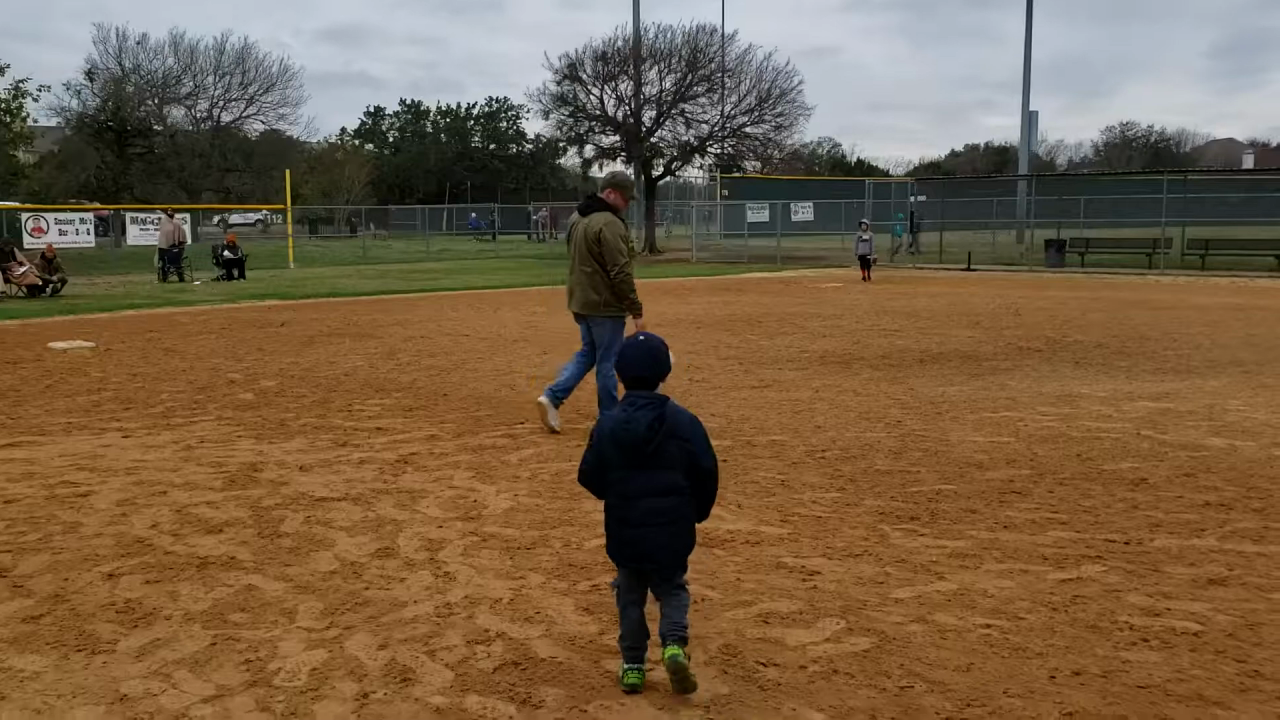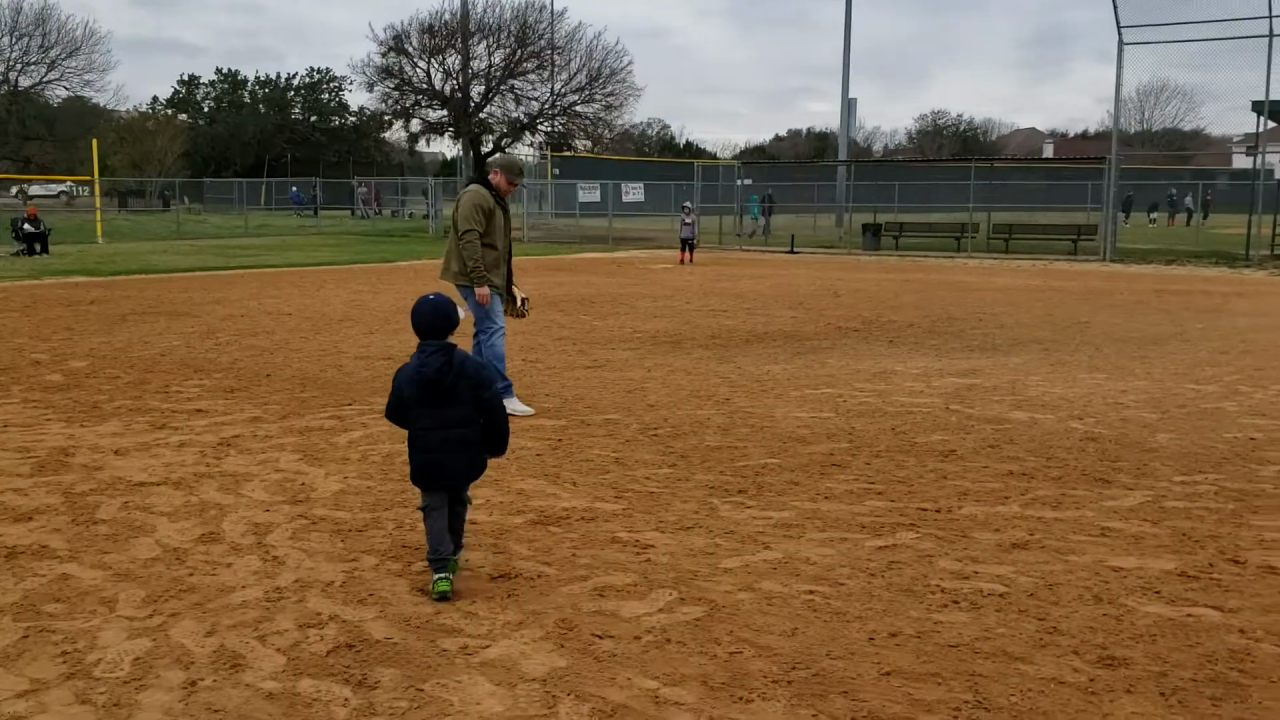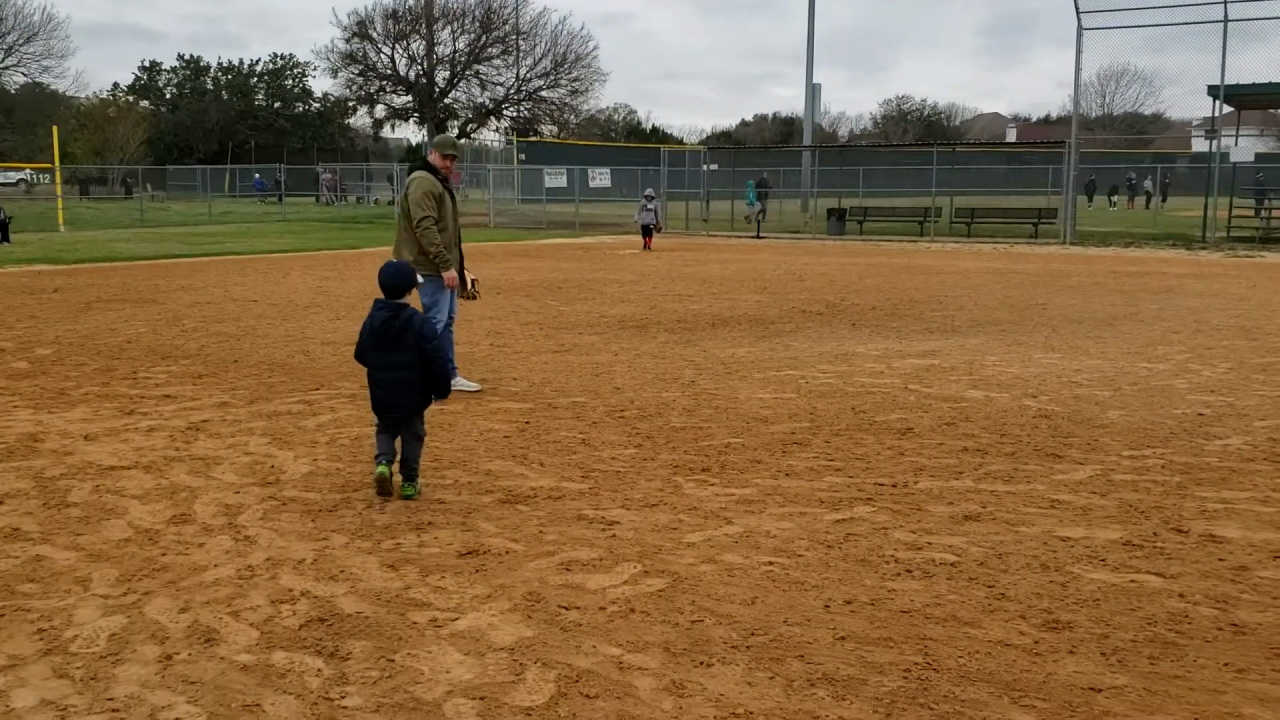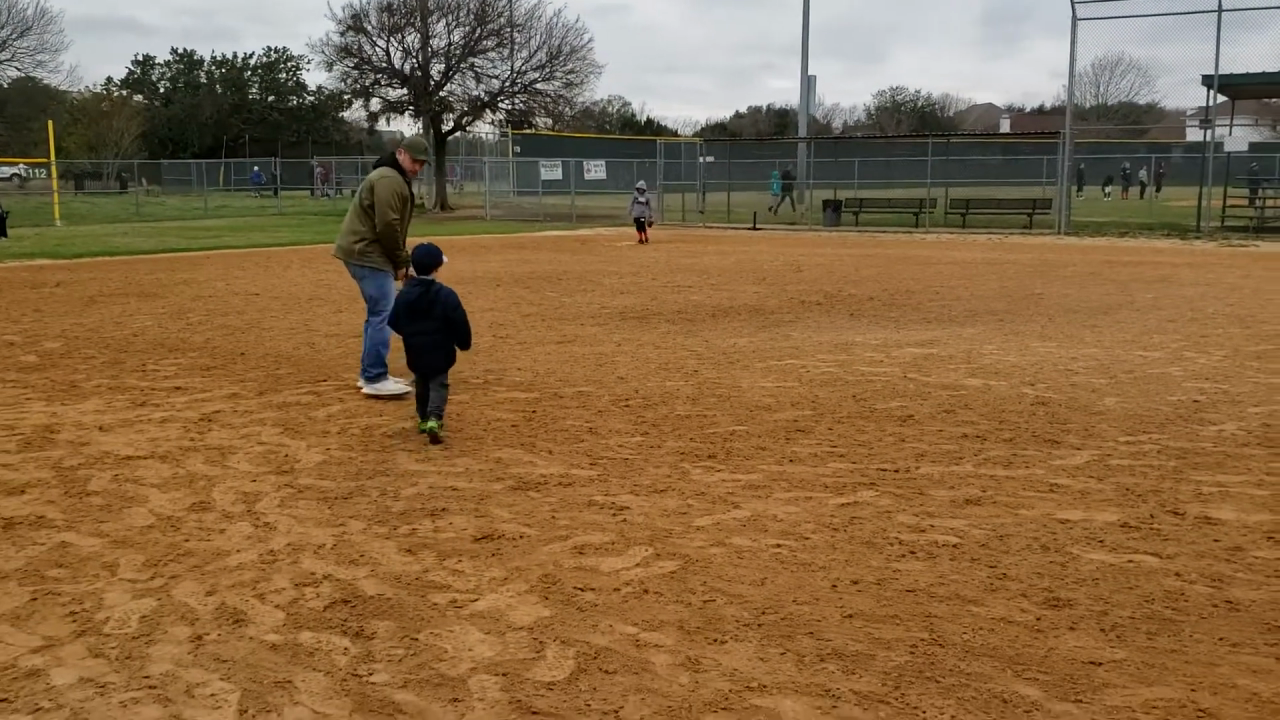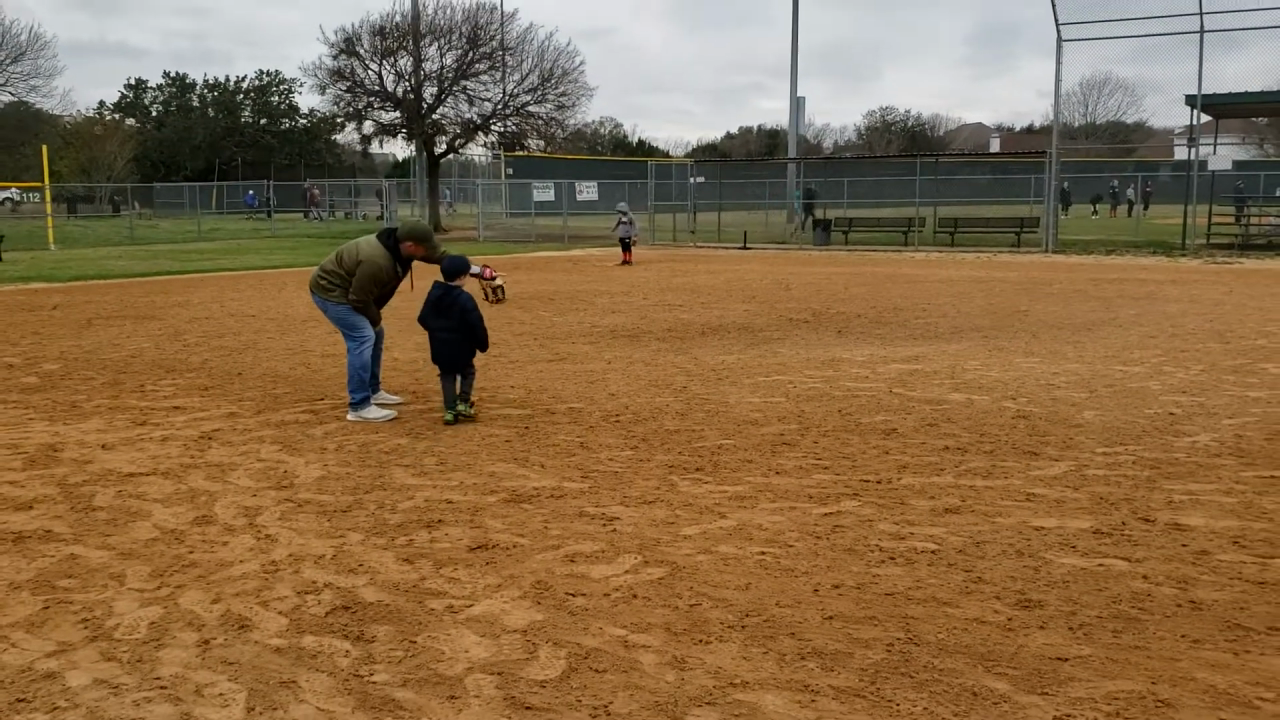
dt=1s
person 1, frame 1
left shoulder: (607, 426)
right shoulder: (684, 422)
left elbow: (590, 478)
right elbow: (705, 474)
right wrist: (698, 512)
left hip: (626, 530)
right hip: (672, 529)
left knee: (631, 593)
right knee: (671, 589)
left ankle: (633, 663)
right ankle: (675, 646)
person 1, frame 2
left shoulder: (406, 372)
right shoulder: (472, 367)
left elbow: (394, 414)
right elbow: (493, 412)
right wrist: (496, 445)
left hip: (426, 458)
right hip: (465, 455)
left knee: (436, 510)
right knee: (457, 502)
left ankle: (442, 573)
right ankle: (452, 554)
person 1, frame 3
left shoulder: (371, 322)
right shoulder: (420, 323)
left elbow: (361, 356)
right elbow: (437, 360)
right wrist: (441, 390)
left hip: (382, 393)
right hip: (413, 393)
left knee: (386, 430)
right knee: (412, 433)
left ankle: (383, 465)
right ankle: (409, 481)
person 1, frame 4
left shoulder: (404, 295)
right shoulder: (446, 295)
left elbow: (394, 323)
right elbow: (460, 324)
right wrist: (464, 343)
left hip: (415, 353)
right hip: (440, 353)
left knee: (422, 383)
right knee: (439, 385)
left ankle: (424, 418)
right ankle: (433, 420)
person 1, frame 5
left shoulder: (433, 295)
right shoulder: (465, 299)
left elbow: (423, 319)
right elbow: (476, 325)
right wrist: (482, 345)
left hip: (440, 348)
right hip: (461, 348)
left knee: (447, 377)
right knee: (467, 373)
left ankle: (449, 410)
right ankle: (463, 404)
person 2, frame 1
left shoulder: (578, 218)
right shoulder: (609, 223)
right elbow: (621, 273)
right wrist: (636, 311)
left hip: (583, 301)
right hip: (604, 305)
left knee: (588, 354)
right knee: (609, 360)
left ankle: (552, 397)
person 2, frame 2
left shoulder: (497, 200)
right shoulder: (475, 196)
right elbow: (469, 241)
left wrist: (508, 284)
right wrist: (480, 282)
left hip: (492, 279)
right hip: (477, 279)
left knee: (486, 331)
right knee: (493, 330)
right ankle: (504, 396)
person 2, frame 3
left shoulder: (440, 182)
right shoulder: (422, 182)
right elbow: (425, 228)
left wrist: (454, 265)
right wrist: (446, 265)
left hip: (440, 265)
right hip: (428, 265)
left knee: (446, 319)
right knee: (434, 320)
left ankle: (446, 375)
person 2, frame 4
left shoulder: (395, 179)
right shoulder: (389, 180)
left elbow: (396, 227)
right elbow: (387, 227)
left wrist: (405, 261)
right wrist: (399, 263)
left hip: (365, 254)
right hip: (367, 255)
left knee: (380, 312)
right knee: (383, 313)
left ankle: (374, 373)
right ankle: (374, 379)
person 2, frame 5
left shoulder: (402, 244)
right shoulder: (377, 261)
left elbow: (440, 256)
right elbow: (358, 298)
left wrist: (476, 270)
right wrist: (375, 320)
left hip: (351, 290)
right hip: (330, 291)
left knee: (374, 335)
right knee: (363, 338)
left ankle: (372, 391)
right ankle: (359, 408)
